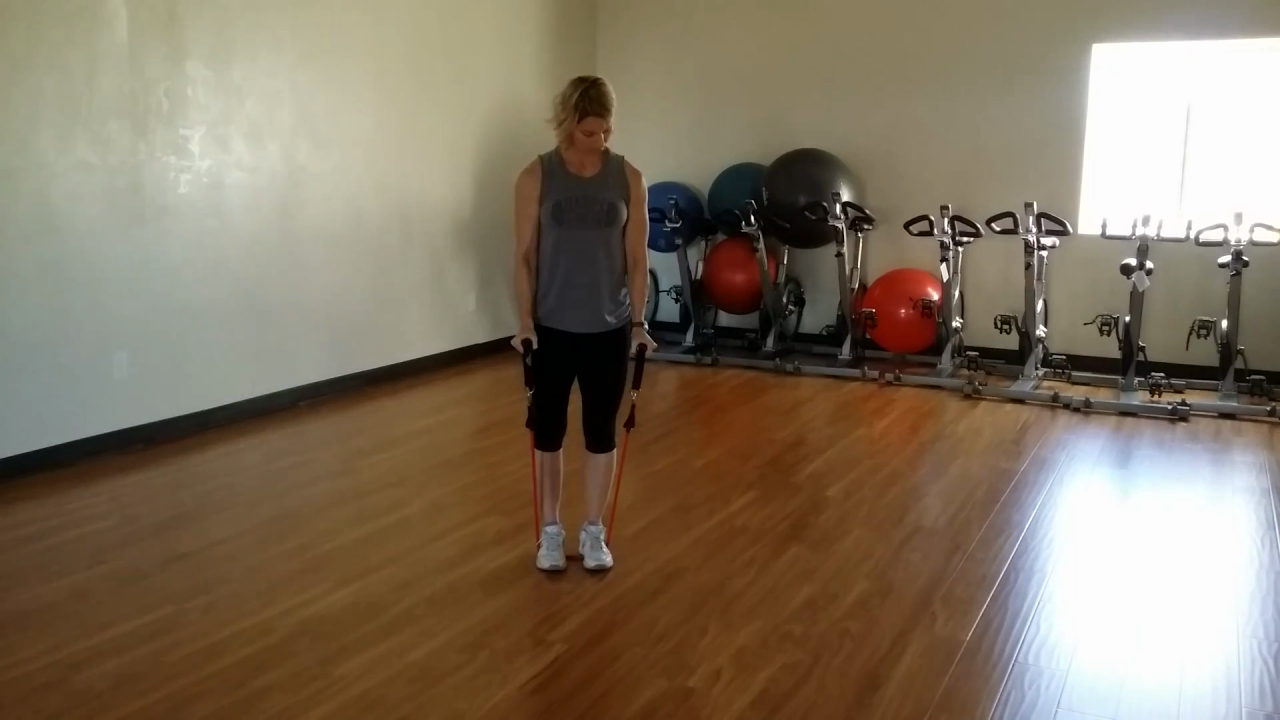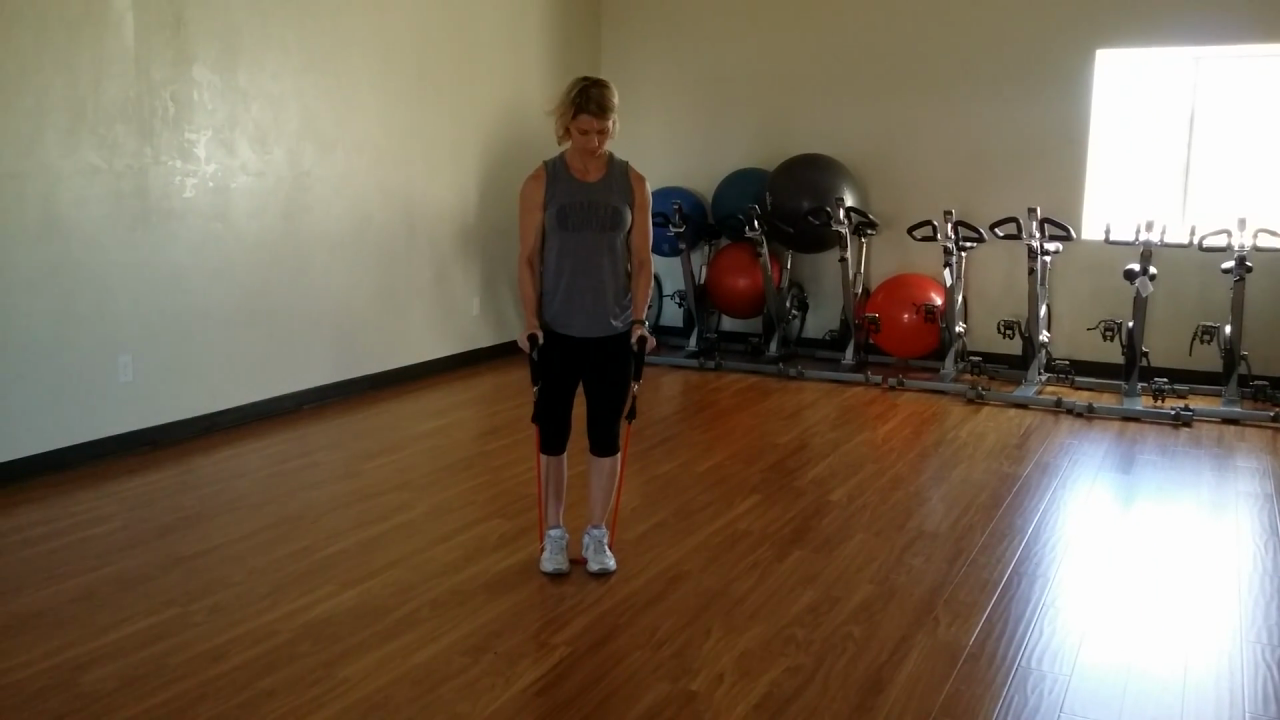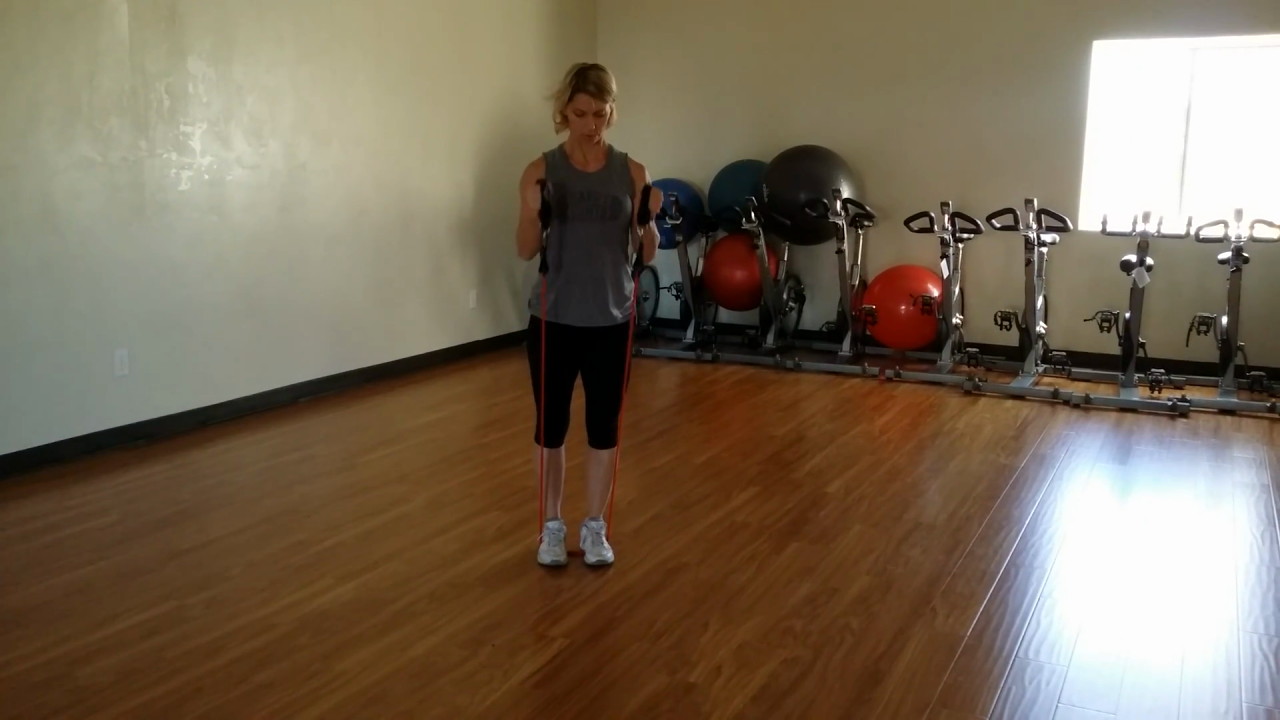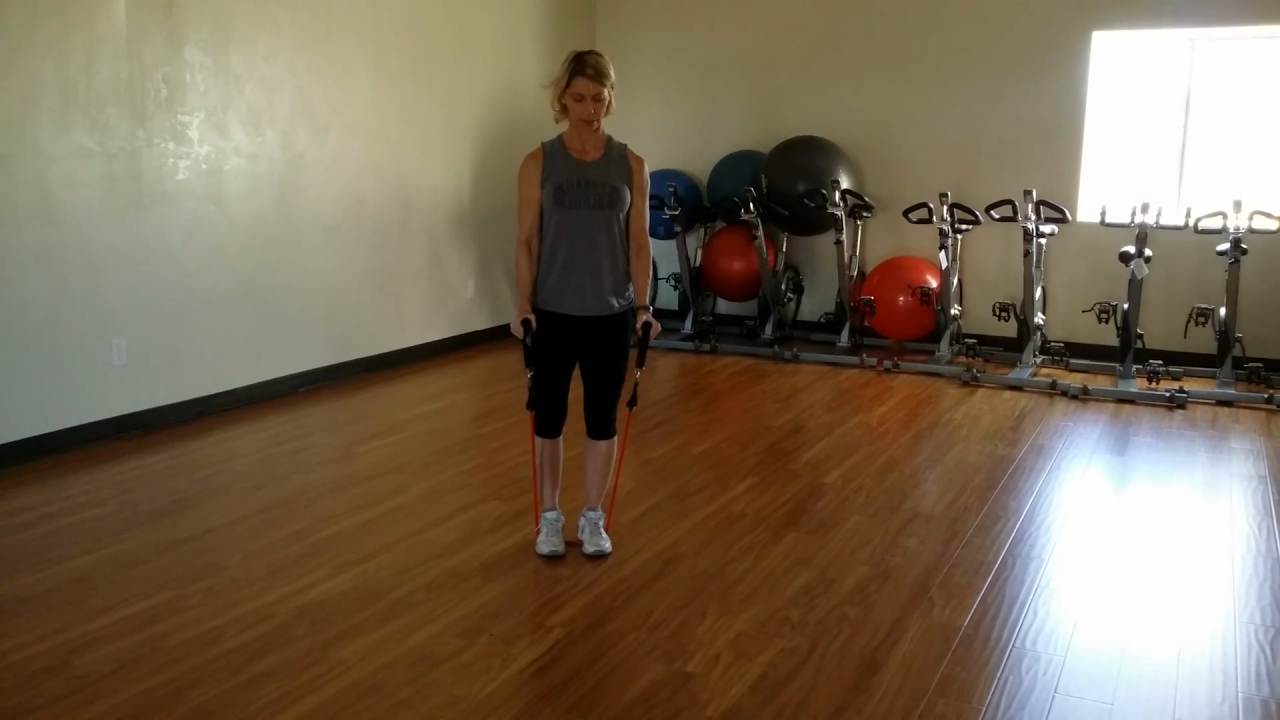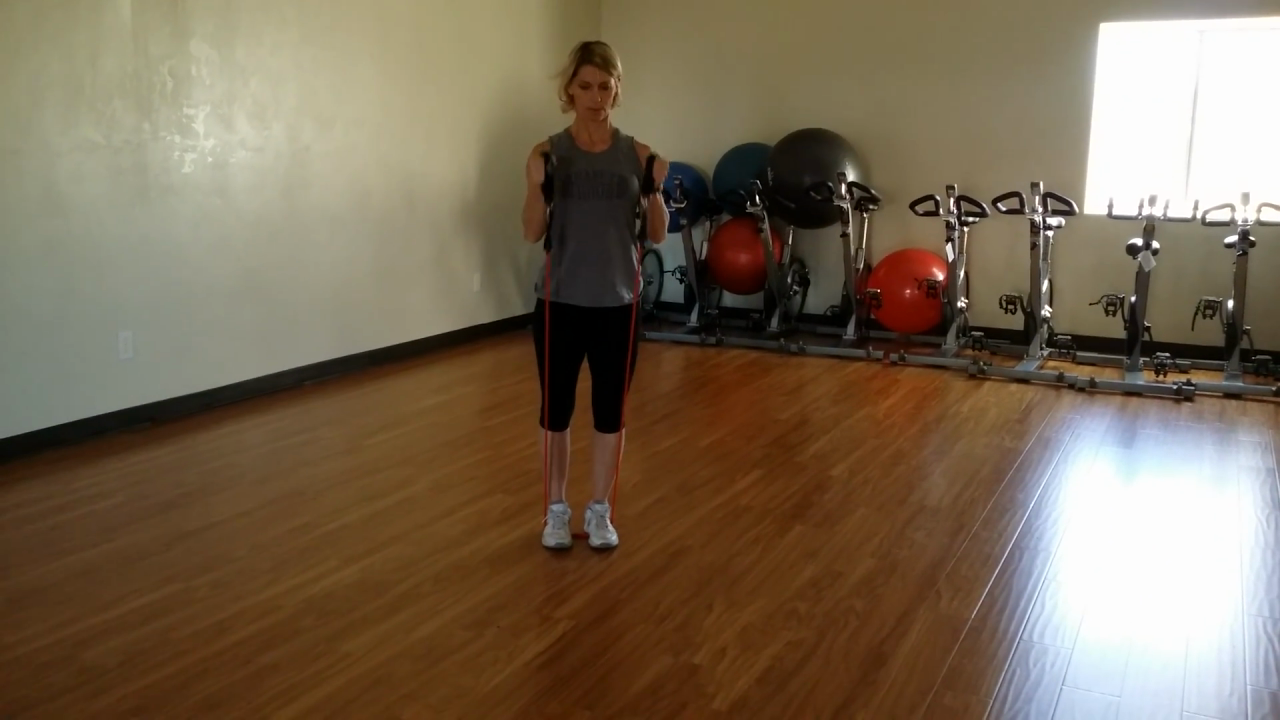
dt=1s
person 1, frame 1
left shoulder: (628, 178)
right shoulder: (536, 176)
left elbow: (637, 257)
right elbow: (524, 255)
left wrist: (638, 320)
right wrist: (525, 319)
left hip: (608, 328)
right hip: (552, 328)
left knee: (601, 431)
right knee: (548, 429)
left ankle: (594, 531)
right ankle: (550, 531)
person 1, frame 2
left shoulder: (633, 183)
right shoulder: (541, 182)
left elbow: (641, 260)
right elbow: (528, 259)
left wrist: (639, 318)
right wrist: (532, 320)
left hip: (613, 333)
right hip: (556, 333)
left knee: (605, 436)
right knee: (552, 435)
left ankle: (597, 535)
right ankle: (554, 534)
person 1, frame 3
left shoulder: (632, 172)
right shoulder: (541, 170)
left elbow: (646, 254)
right elbow: (525, 251)
left wrist: (649, 220)
right wrist: (533, 212)
left hip: (612, 322)
right hip: (554, 320)
left knee: (604, 426)
right knee: (551, 426)
left ankle: (594, 528)
right ankle: (552, 526)
person 1, frame 4
left shoulder: (630, 164)
right shoulder: (539, 162)
left elbow: (639, 241)
right elbow: (526, 241)
left wrist: (642, 304)
right wrist: (523, 305)
left hip: (610, 314)
right hip: (552, 313)
left knee: (602, 418)
right knee: (548, 417)
left ankle: (593, 518)
right ankle: (550, 517)
person 1, frame 5
left shoulder: (637, 154)
right shoulder: (548, 152)
left elbow: (656, 234)
right elbow: (531, 232)
left wrist: (656, 192)
right wrist: (536, 189)
left hip: (618, 303)
right hip: (560, 302)
left knee: (609, 410)
right knee: (556, 410)
left ankle: (599, 511)
right ankle: (556, 509)
